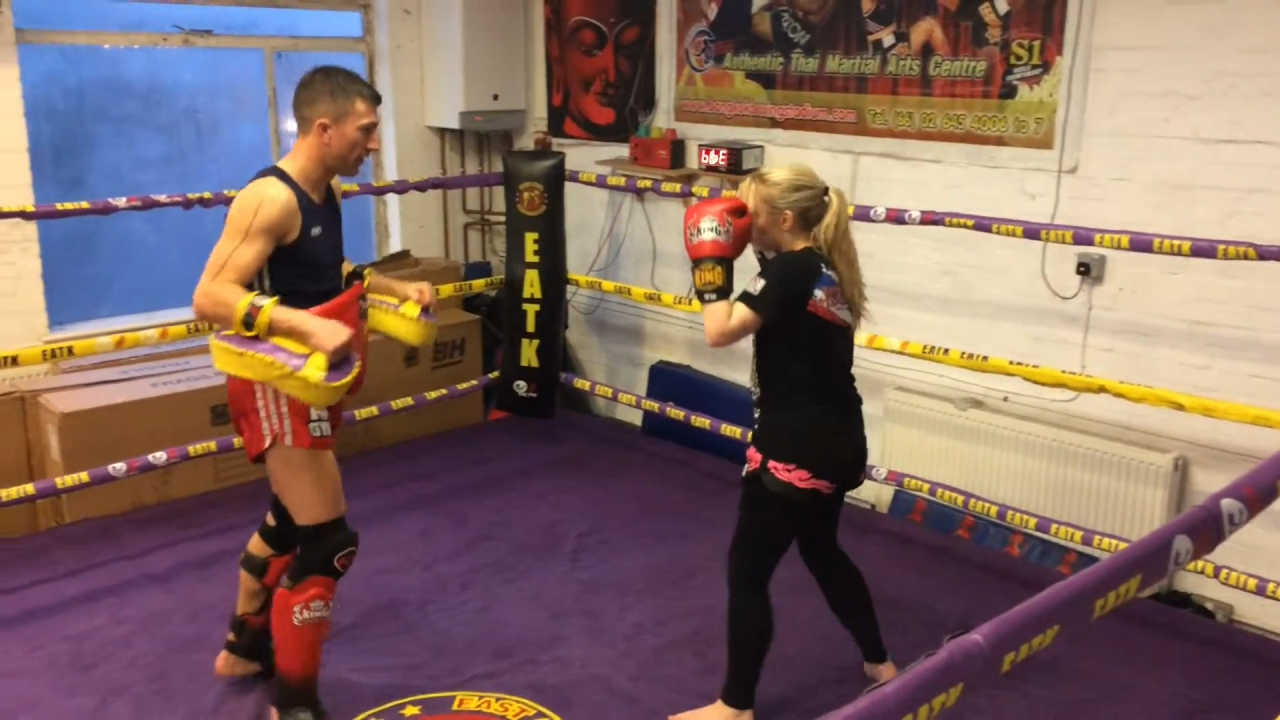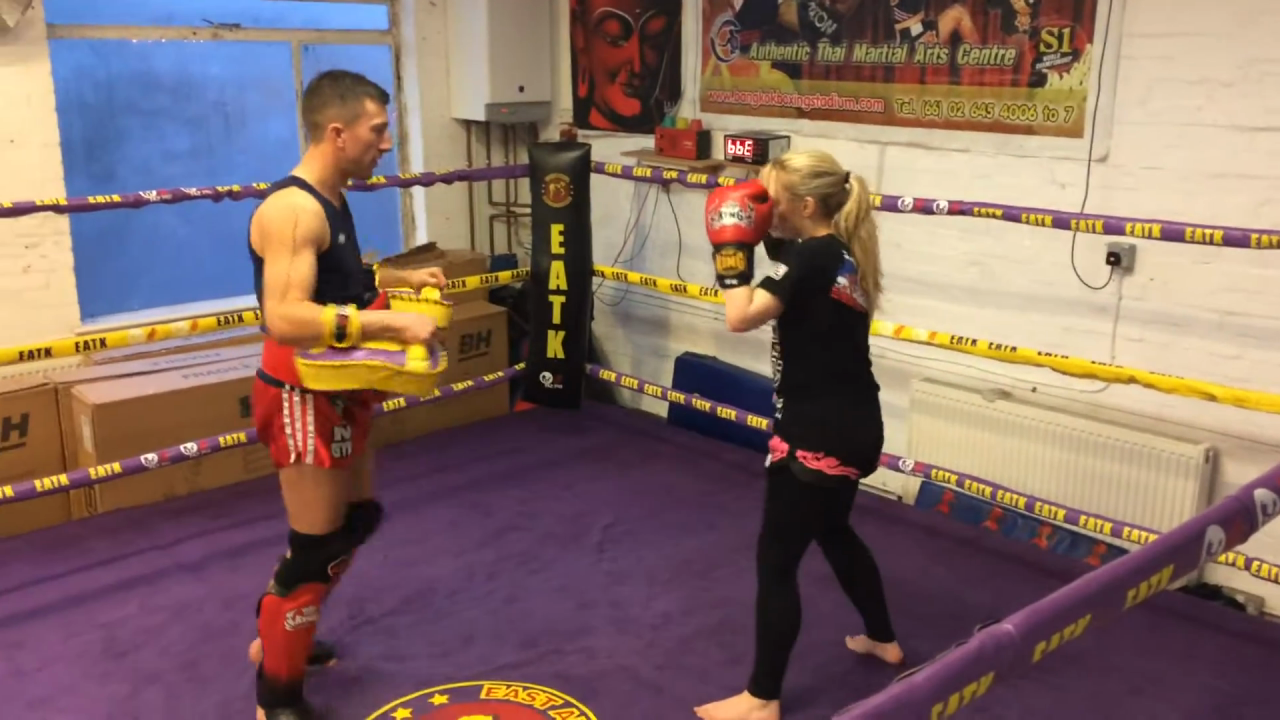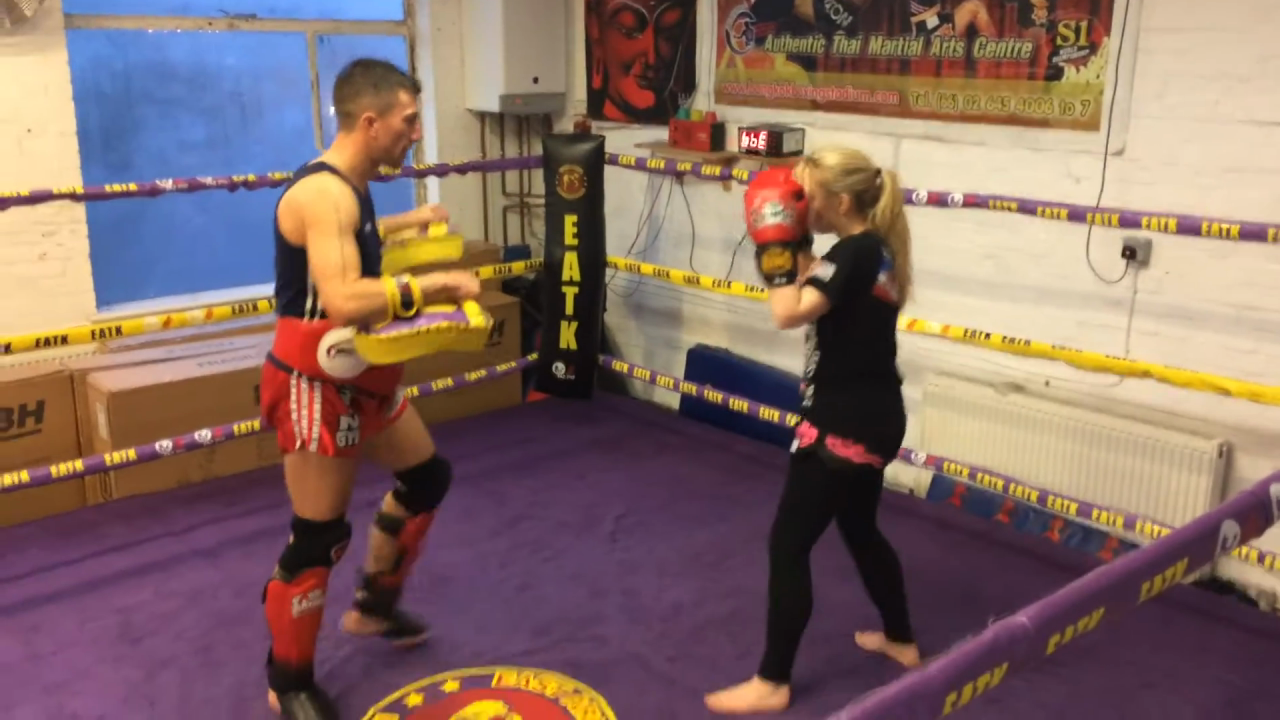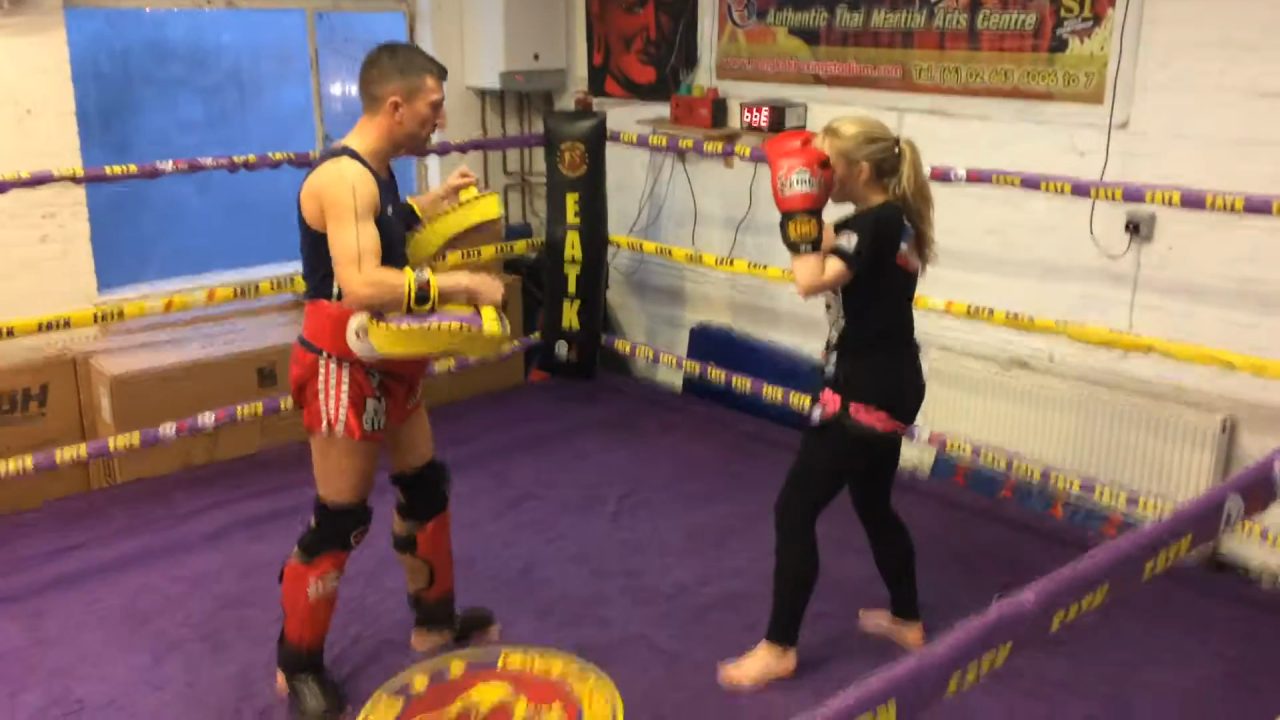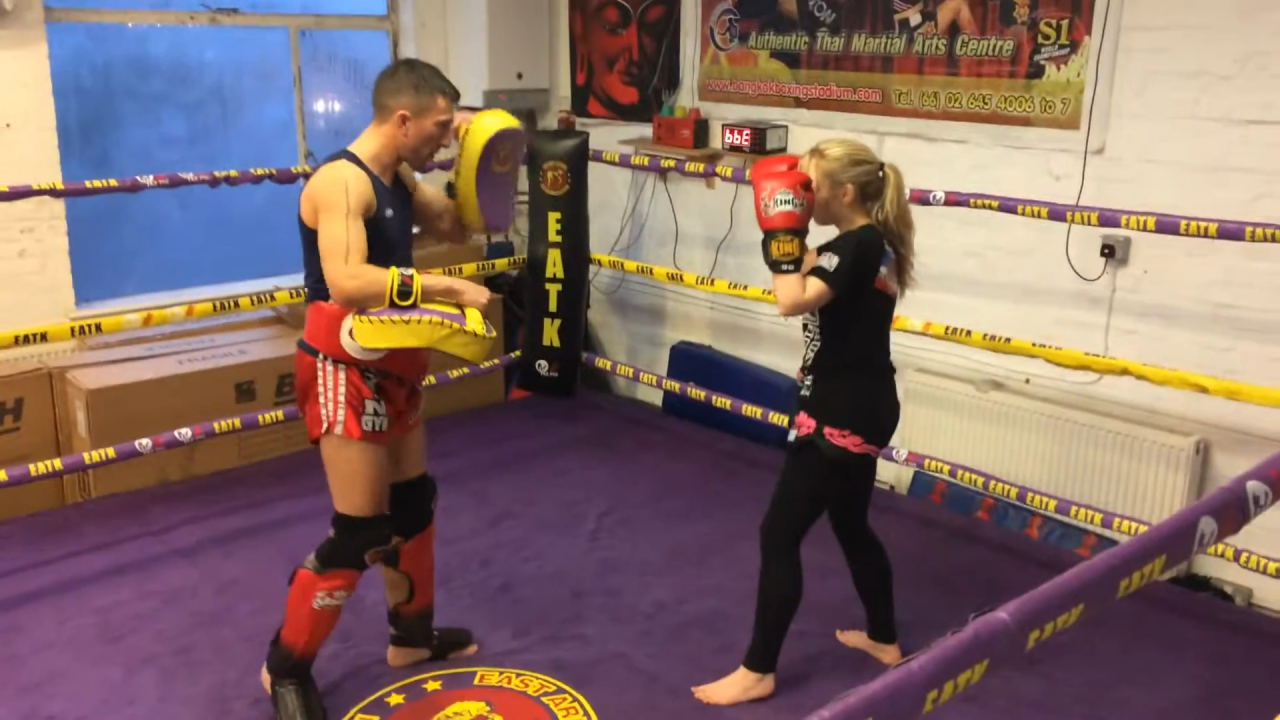
dt=0.2s
person 1, frame 1
left shoulder: (323, 190)
right shoulder: (268, 199)
right elbow: (211, 297)
left wrist: (391, 288)
right wrist: (304, 324)
right hip: (278, 389)
left knee: (290, 519)
right knee: (326, 542)
left ankle: (244, 643)
person 1, frame 2
left shoulder: (328, 197)
right shoulder: (293, 209)
right elbow: (288, 318)
left wrist: (397, 277)
right wrist: (391, 321)
left hip: (342, 391)
right hip: (304, 398)
left knee: (357, 518)
right knee: (315, 549)
left ankle: (278, 635)
person 1, frame 3
left shoulder: (348, 185)
right shoulder: (323, 194)
right elbow: (345, 300)
left wrist: (403, 226)
right wrist: (441, 284)
left hip: (361, 374)
right hip: (315, 384)
left knee: (426, 476)
right knee: (318, 537)
left ankle: (374, 602)
person 1, frame 4
left shoulder: (376, 170)
right shoulder: (343, 179)
right elbow: (361, 287)
left wrist: (439, 196)
right wrist: (463, 284)
left hip: (389, 362)
right hip: (343, 369)
left knee: (425, 490)
right knee: (340, 521)
left ankle: (435, 618)
right ankle: (298, 664)
person 1, frame 5
left shoulder: (397, 178)
right shoulder: (342, 180)
left elbow: (456, 227)
right elbow: (346, 282)
right wrist: (450, 286)
left hip: (390, 368)
right hip: (344, 374)
left knee: (413, 503)
right knee: (360, 534)
left ankle: (412, 634)
person 2, frame 1
left shoulder: (790, 271)
right shoulder: (826, 267)
left elbow: (718, 331)
left wrist: (710, 260)
right wrist: (759, 253)
left hip: (793, 446)
right hip: (838, 441)
left knee: (747, 570)
right knee: (821, 550)
right ankle: (878, 661)
person 2, frame 2
left shoulder: (812, 256)
right shoulder: (843, 253)
left elbow: (741, 316)
left wrist: (730, 245)
right wrist: (774, 241)
left hip: (817, 434)
right hip: (853, 426)
left knee: (776, 560)
right knee: (834, 531)
right ankle: (883, 639)
person 2, frame 3
left shoulder: (853, 255)
right shoulder: (873, 249)
left elbow: (788, 313)
right elbow: (815, 284)
left wrist: (774, 243)
right wrist: (792, 241)
left hip: (844, 424)
right hip: (873, 418)
left knee: (788, 544)
right knee: (860, 528)
right ankle: (900, 640)
person 2, frame 4
left shoulder: (875, 224)
right shoulder: (891, 218)
left elbow: (812, 281)
right elbow: (831, 253)
left wrist: (798, 210)
right wrist: (807, 211)
left hip: (865, 393)
right hip: (887, 387)
left knee: (795, 510)
right knee: (873, 504)
left ankle: (778, 648)
right ankle: (906, 620)
person 2, frame 5
left shoulder: (858, 248)
right shoulder: (871, 243)
left elbow: (793, 299)
right elbow: (811, 275)
left wrist: (780, 229)
right wrist: (789, 228)
left hip: (840, 415)
right hip: (863, 409)
left knee: (779, 535)
right knee: (851, 525)
left ankle: (757, 672)
right ankle: (882, 639)
